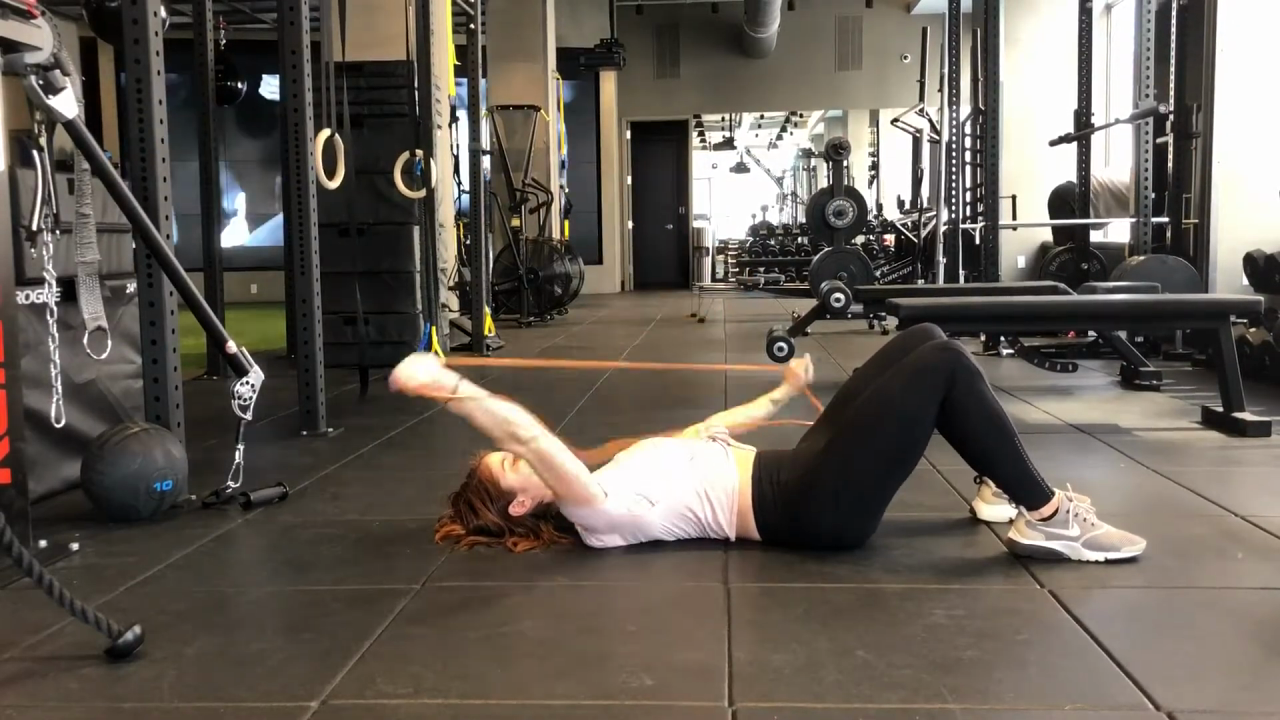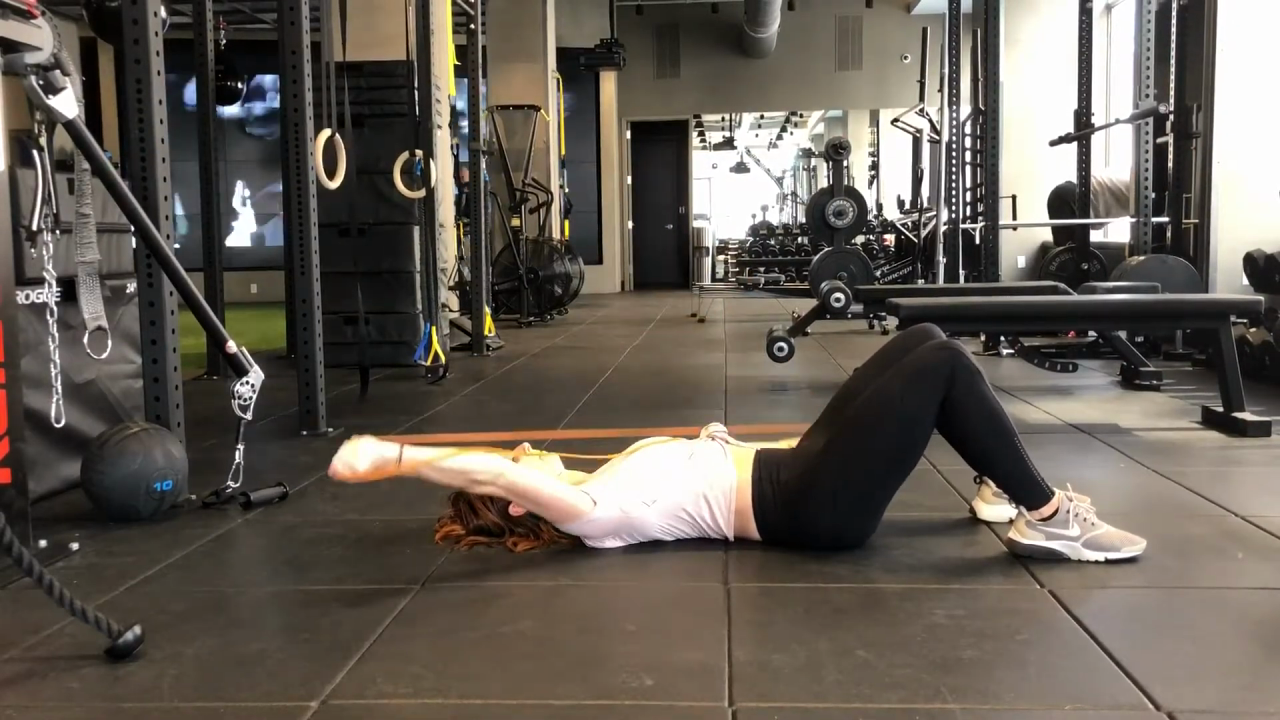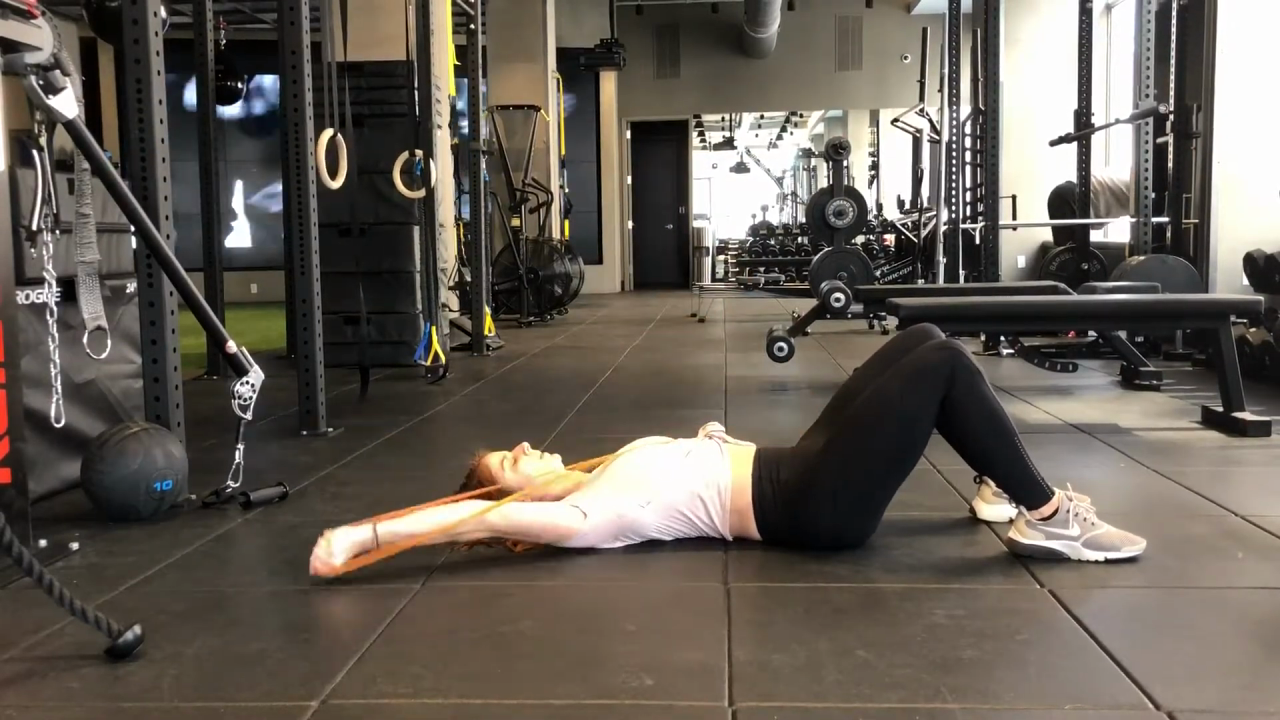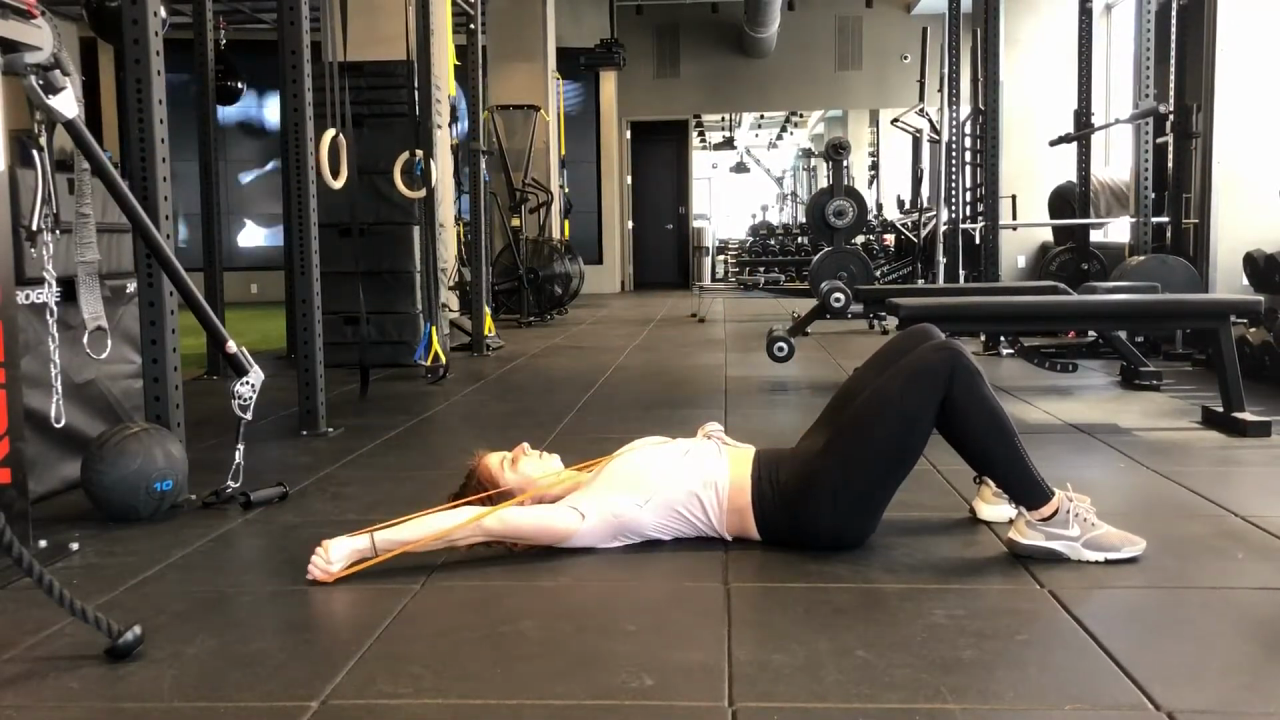
dt=0.3s
person 1, frame 1
left shoulder: (613, 474)
right shoulder: (592, 516)
left elbow: (707, 432)
right elbow: (538, 437)
left wrist: (782, 392)
right wrist: (447, 383)
left hip: (792, 472)
right hip: (813, 509)
left knee: (924, 342)
right knee: (942, 365)
left ankle: (1003, 488)
right ankle: (1048, 518)
person 1, frame 2
left shoulder: (602, 475)
right shoulder: (588, 517)
right elbow: (496, 474)
left wrist: (799, 436)
right wrist: (388, 453)
left hip: (784, 472)
right hip: (812, 508)
left knee: (924, 342)
right knee: (940, 365)
left ankle: (1004, 487)
right ankle: (1047, 519)
person 1, frame 3
left shoulder: (596, 478)
right shoulder: (583, 517)
right elbow: (485, 519)
right wrist: (361, 535)
left hip: (791, 473)
right hip: (812, 506)
left knee: (921, 341)
right knee: (941, 364)
left ankle: (1006, 488)
right ankle: (1048, 519)
person 1, frame 4
left shoulder: (598, 476)
right shoulder: (580, 516)
right elbow: (484, 524)
right wrist: (360, 544)
left hip: (788, 471)
right hip: (811, 506)
left knee: (922, 343)
right knee: (939, 365)
left ankle: (1005, 488)
right ankle: (1046, 518)
